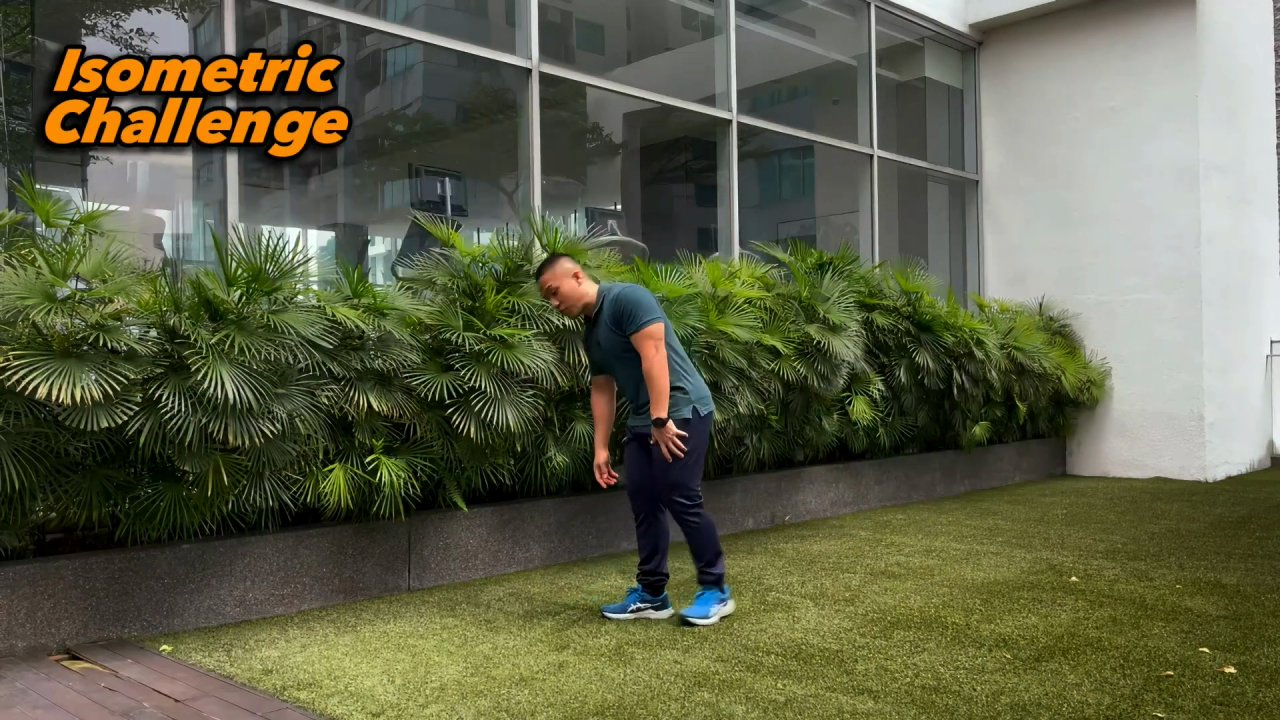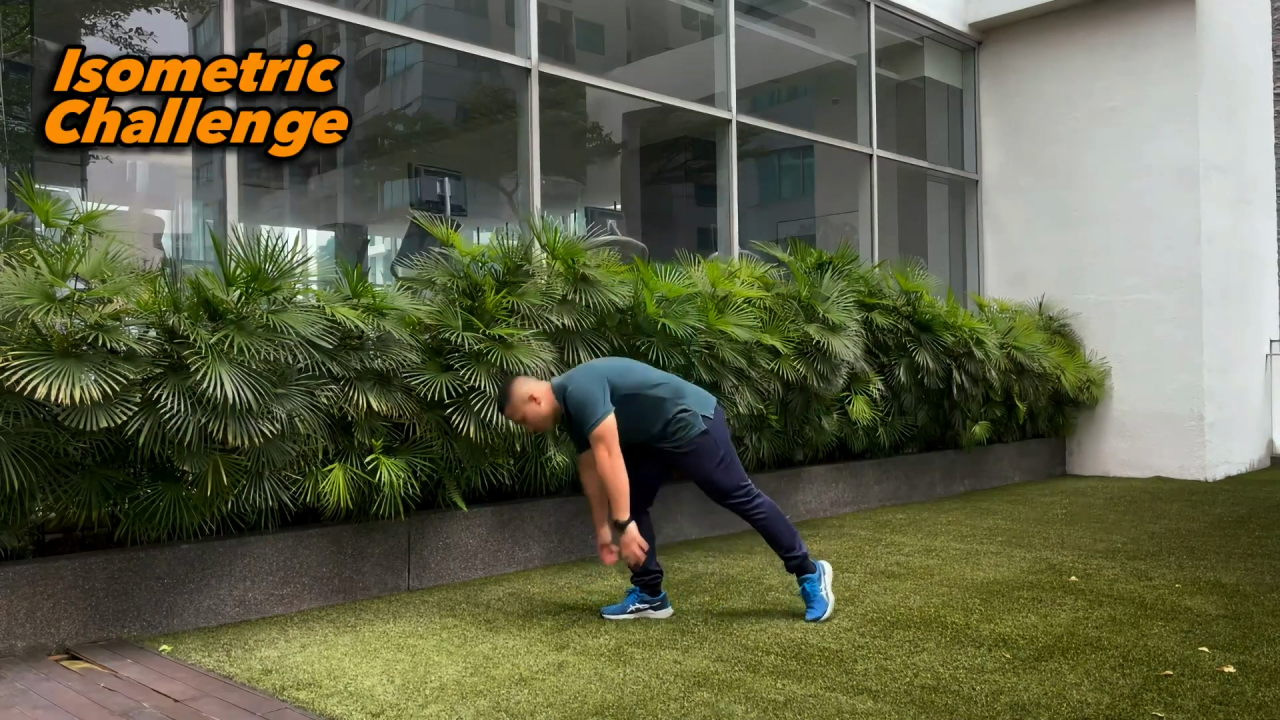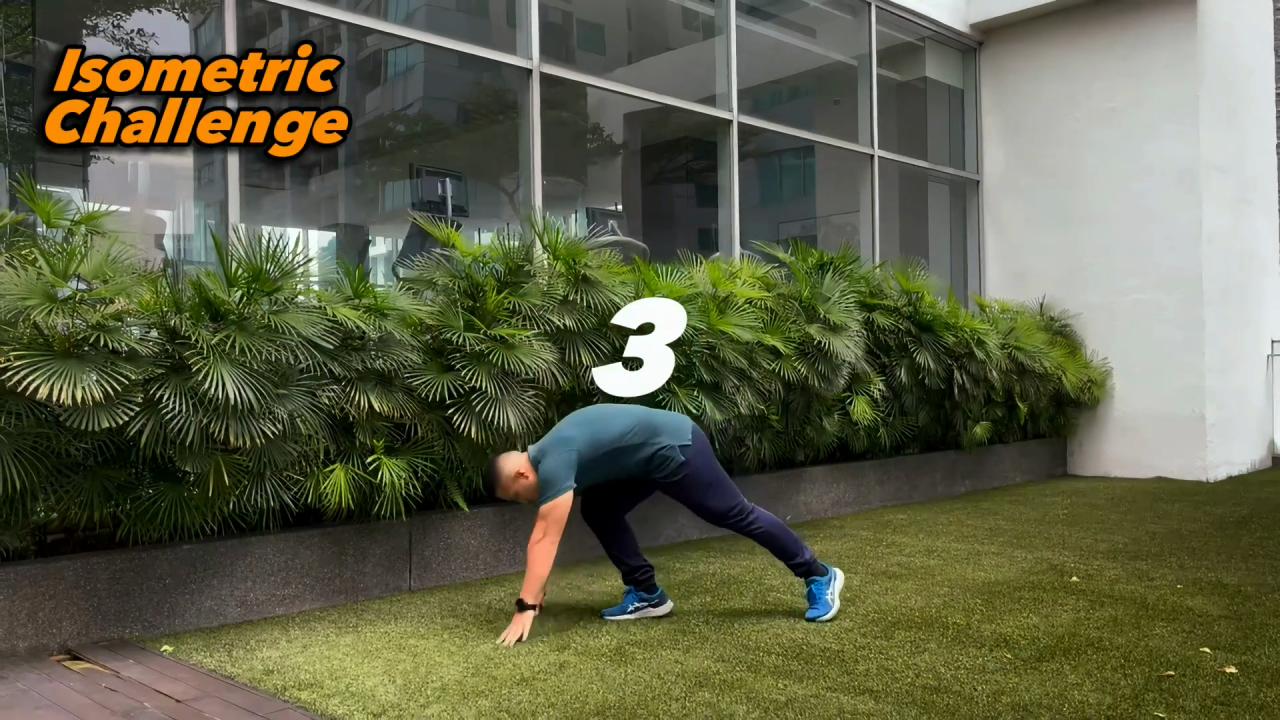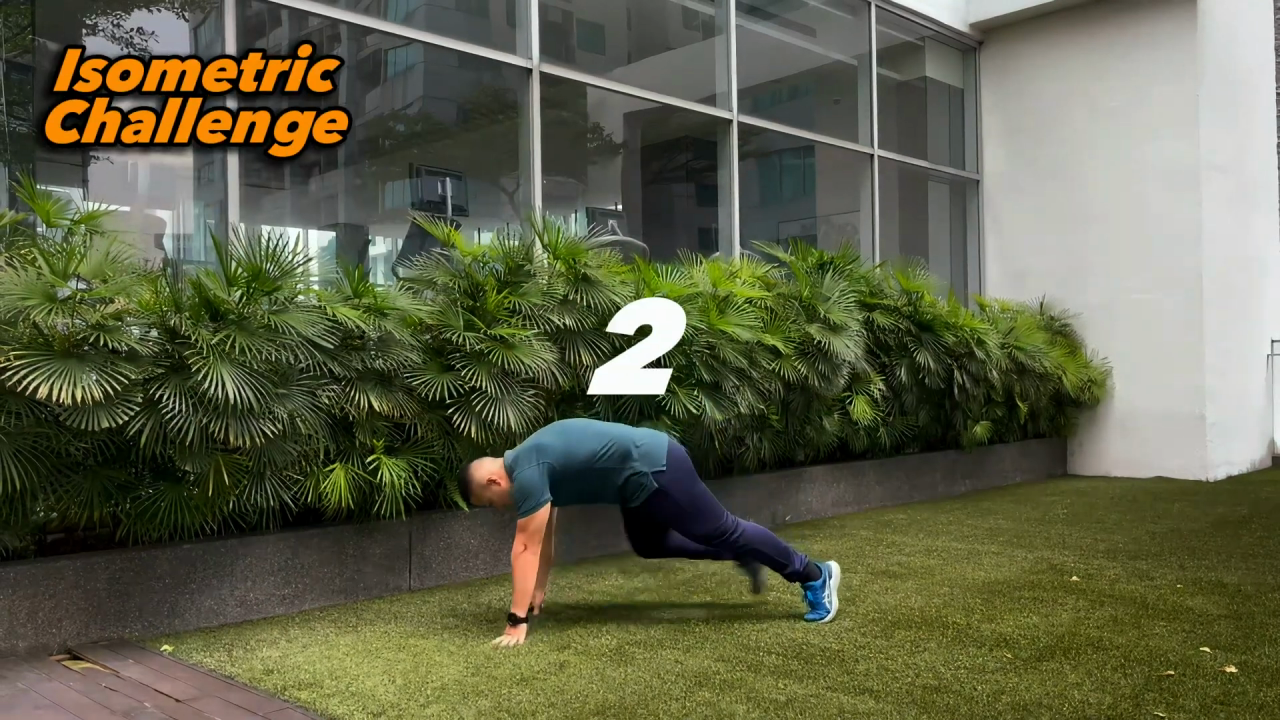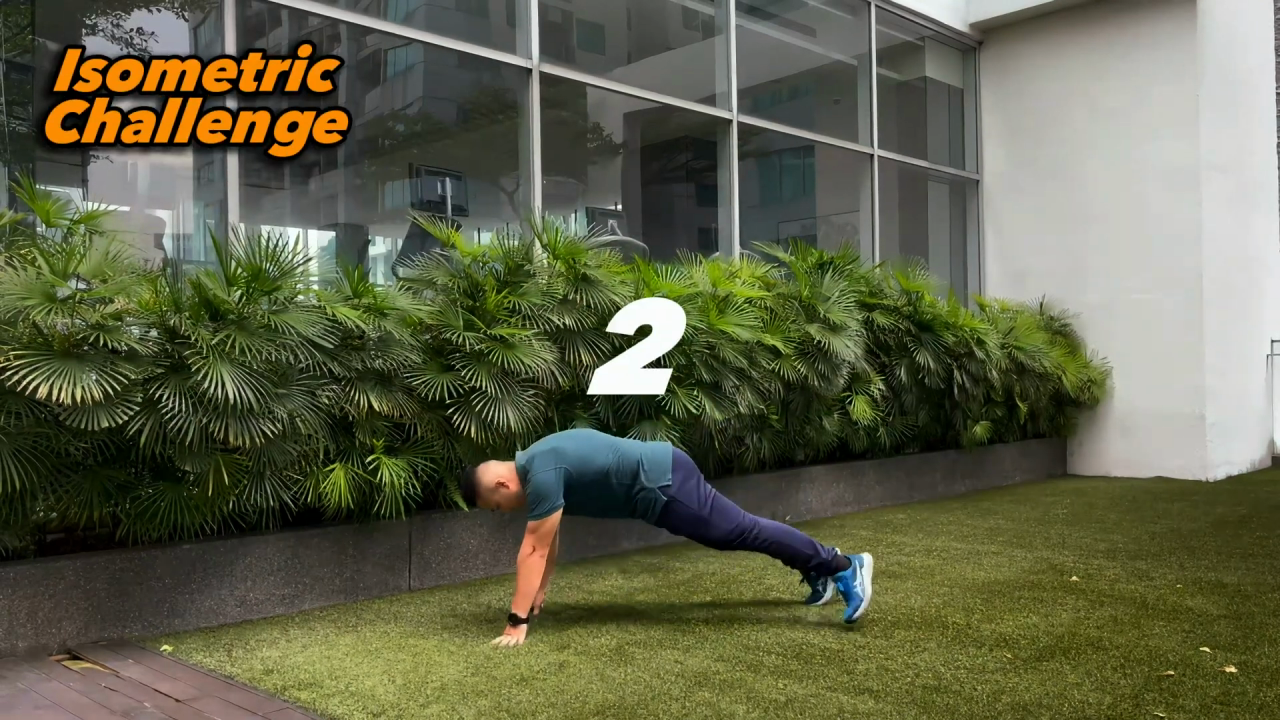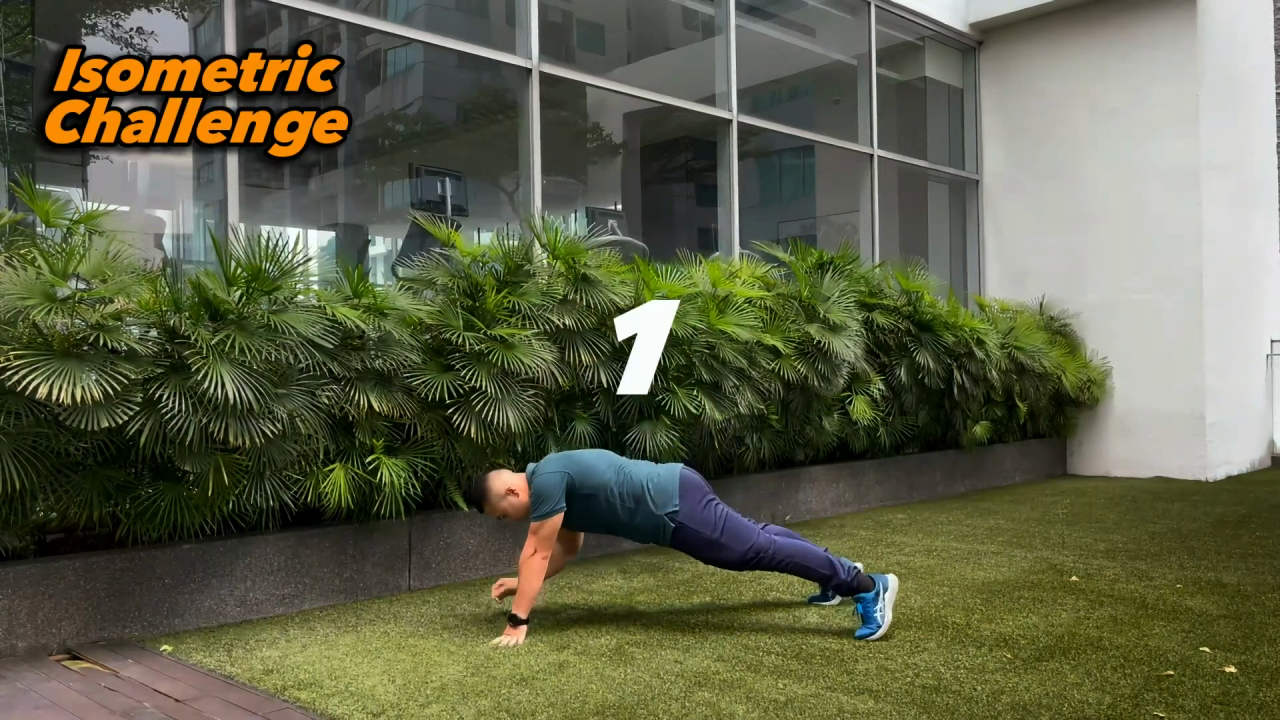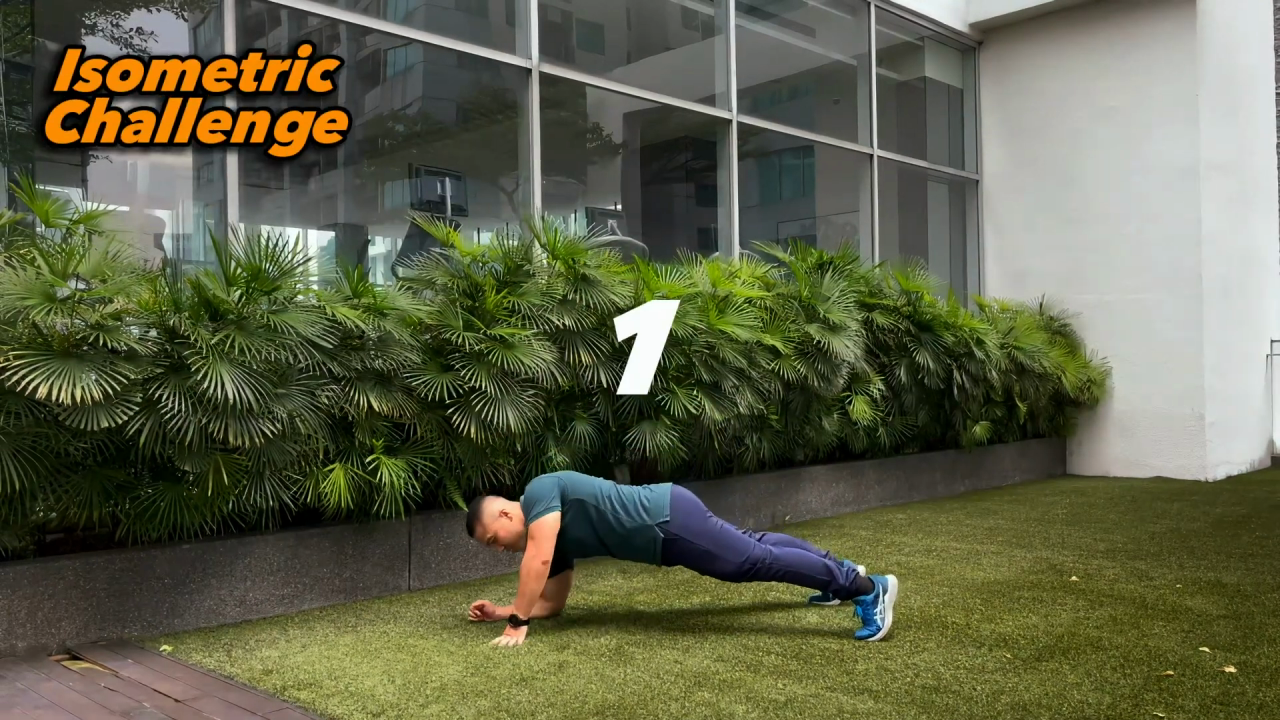
dt=0.5s
person 1, frame 1
left shoulder: (627, 299)
right shoulder: (591, 330)
left elbow: (654, 356)
right elbow: (602, 390)
left wrist: (660, 420)
right wrist: (601, 448)
left hip: (682, 410)
right hip: (643, 421)
left knee: (684, 501)
right knee: (644, 503)
left ankle: (715, 589)
right ankle: (651, 596)
person 1, frame 2
left shoulder: (581, 392)
right shoulder: (570, 410)
left elbow: (610, 457)
right elbow: (591, 469)
left wrist: (624, 524)
right wrist: (605, 528)
left hip: (691, 421)
left knee: (740, 497)
right knee: (629, 506)
left ankle: (810, 573)
right ankle: (650, 595)
person 1, frame 3
left shoulder: (553, 463)
right shoulder: (548, 455)
left elbow: (545, 537)
right elbow: (549, 533)
left wrist: (525, 609)
right wrist: (537, 589)
left hip: (674, 446)
right hip: (653, 449)
left knee: (737, 514)
right knee: (597, 510)
left ankle: (820, 576)
right ankle: (645, 594)
person 1, frame 4
left shoulder: (527, 474)
right shoulder: (531, 462)
left elbow: (525, 548)
right elbow: (544, 536)
left wrist: (517, 620)
right wrist: (538, 591)
left hip: (651, 467)
right hip: (647, 456)
left knee: (721, 530)
right knee: (649, 544)
left ankle: (814, 575)
right ankle: (743, 555)
person 1, frame 5
left shoulder: (541, 477)
right shoulder: (537, 462)
left elbow: (534, 550)
right elbow: (549, 541)
left wrist: (518, 621)
right wrist: (539, 592)
left hip: (660, 483)
right hip: (661, 471)
left knee: (738, 532)
right knee: (731, 523)
left ankle: (846, 568)
right ankle: (823, 560)
person 1, frame 6
left shoulder: (546, 481)
right shoulder: (555, 479)
left elbow: (536, 552)
right elbow: (567, 546)
left wrist: (518, 621)
right wrist: (523, 583)
left hip: (674, 509)
right hip: (674, 488)
left knee: (758, 550)
right knee: (754, 535)
left ankle: (867, 587)
right ankle: (837, 569)
person 1, frame 7
left shoulder: (540, 492)
right shoulder: (557, 535)
left elbow: (538, 559)
right elbow: (553, 601)
left wrist: (517, 622)
right wrist: (501, 610)
left hip: (667, 520)
right hip: (665, 525)
left knee: (756, 561)
right knee: (753, 544)
left ankle: (868, 589)
right ankle: (839, 569)
